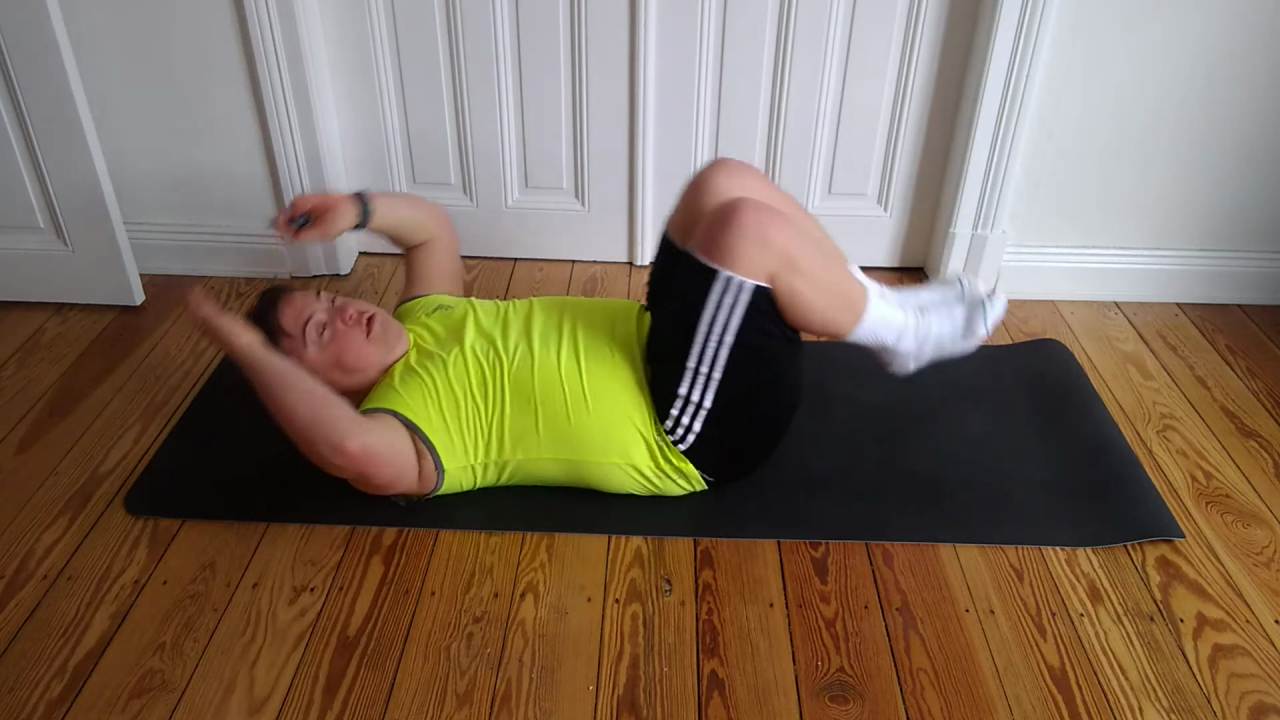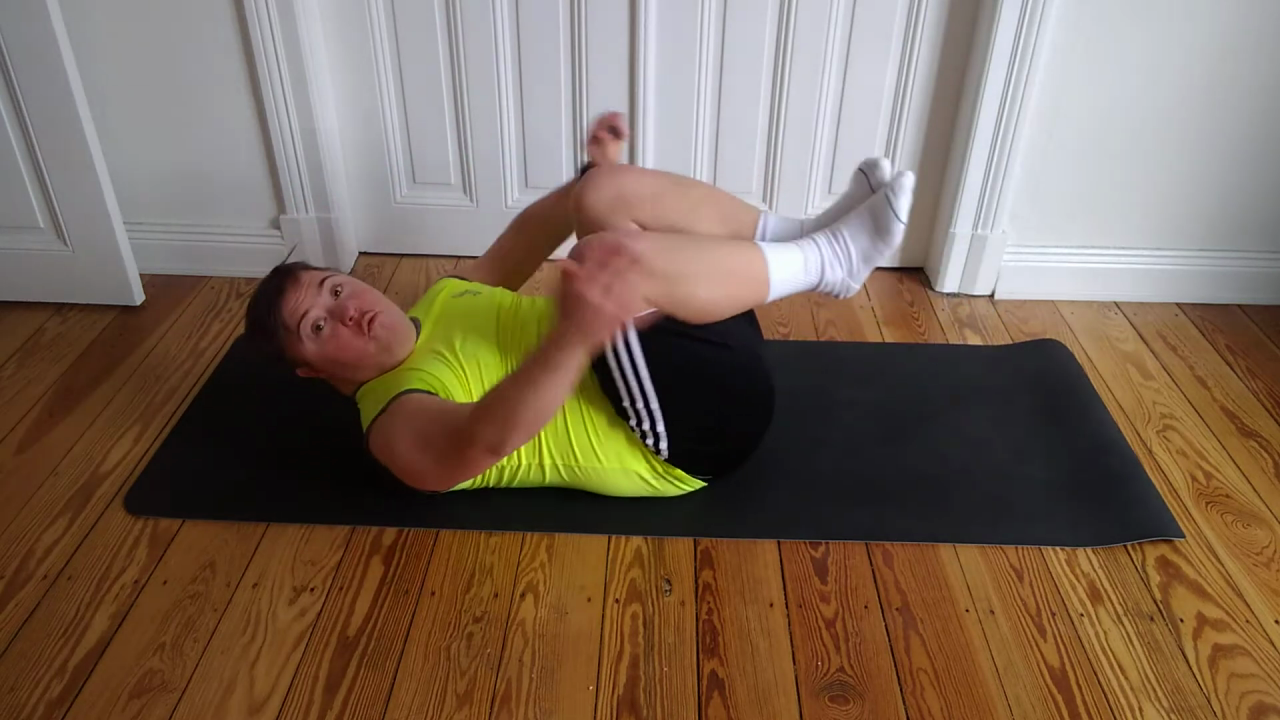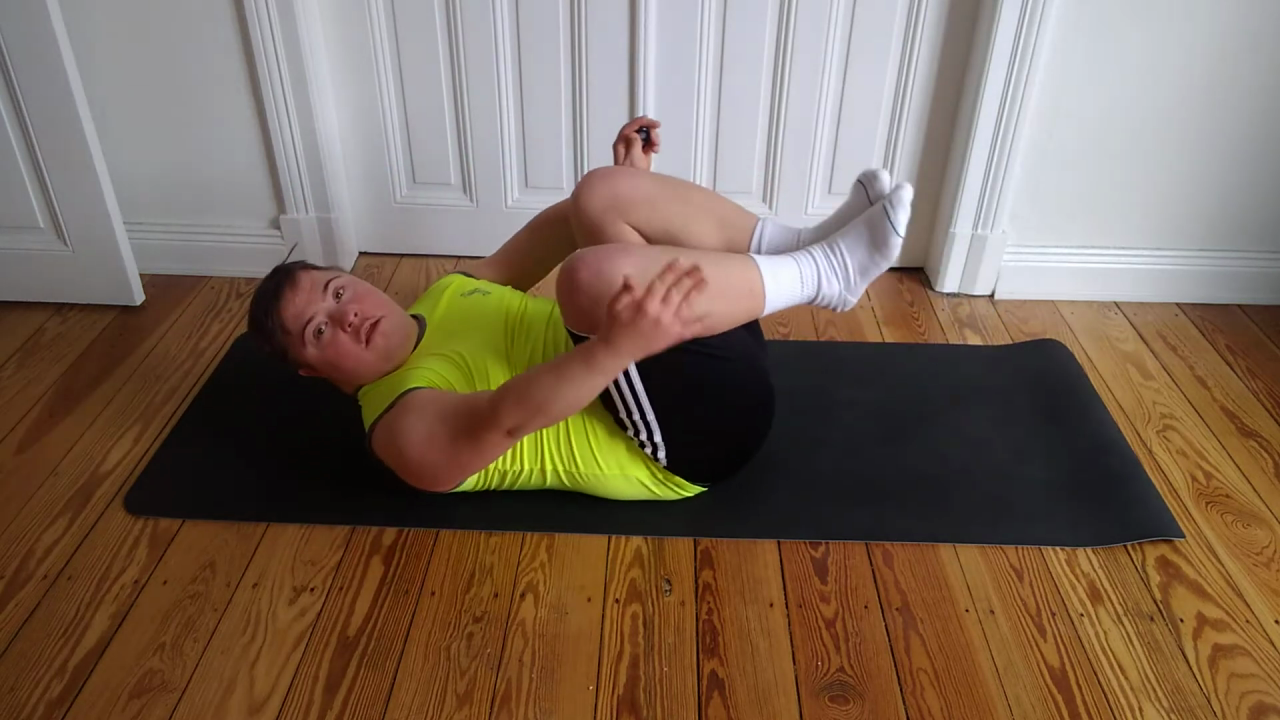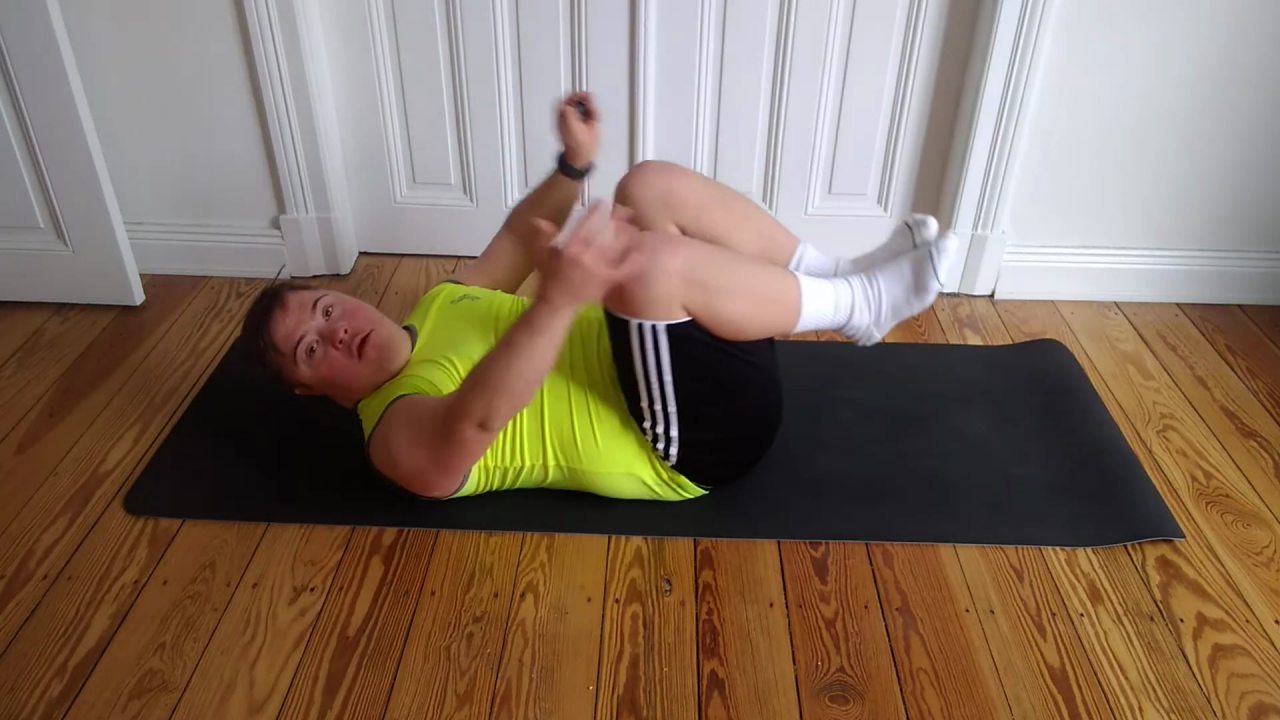
dt=0.4s
person 1, frame 1
left shoulder: (422, 320)
right shoulder: (391, 422)
left elbow: (426, 230)
right elbow: (342, 447)
left wrist: (356, 209)
right wrist: (250, 350)
left hip: (656, 345)
right hip: (694, 432)
left knee: (727, 185)
right knee: (750, 230)
left ankle: (889, 315)
right ankle: (904, 330)
person 1, frame 2
left shoulder: (441, 299)
right shoulder: (398, 427)
left elbow: (535, 232)
right elbow: (492, 434)
left wrist: (598, 170)
right wrist: (576, 334)
left hip: (705, 351)
right hip: (694, 438)
left knee: (603, 192)
right knee: (605, 257)
left ankle: (806, 241)
right ankle: (825, 261)
person 1, frame 3
left shoulder: (443, 298)
right shoulder: (404, 430)
left elbow: (544, 239)
right elbow: (507, 417)
left wrist: (630, 186)
right wrist: (624, 343)
left hip: (707, 357)
right hip: (697, 441)
left knee: (602, 194)
right knee: (594, 277)
left ankle: (804, 250)
right ankle: (824, 274)
person 1, frame 4
left shoulder: (439, 310)
right shoulder: (401, 439)
left elbow: (521, 235)
right elbow: (484, 413)
left wrist: (573, 163)
right wrist: (565, 290)
right hip: (694, 446)
left knee: (650, 188)
right knee: (644, 262)
left ankle: (838, 281)
right ankle: (857, 309)
